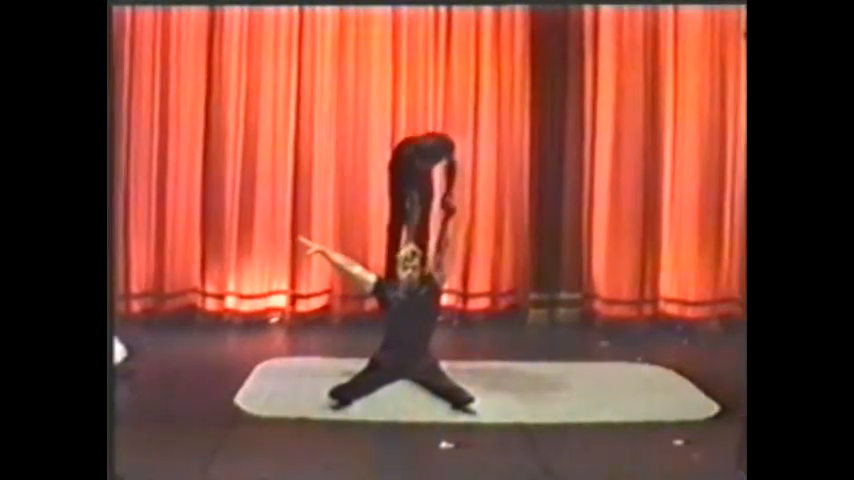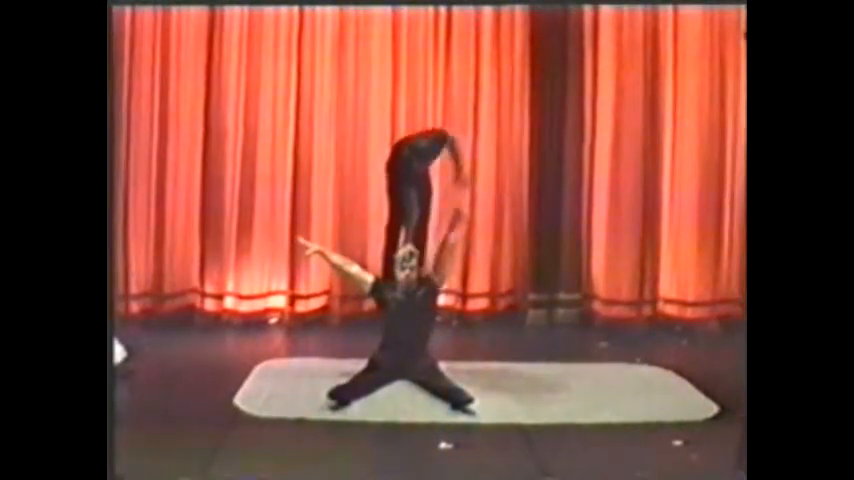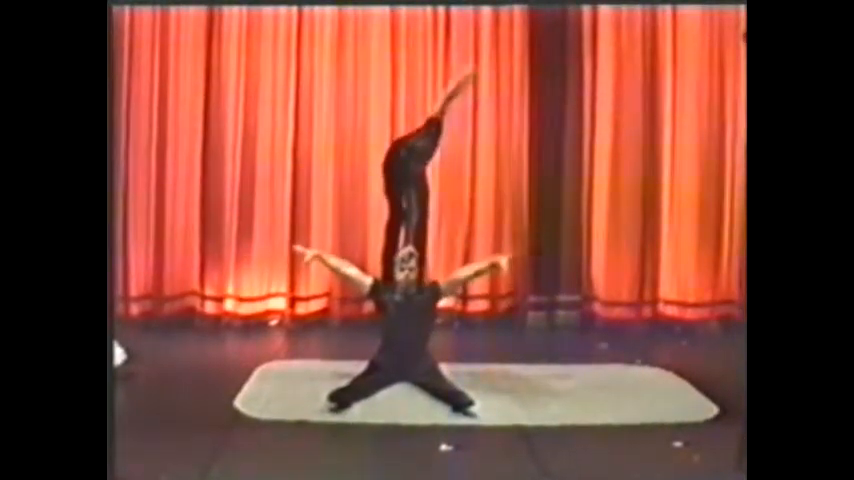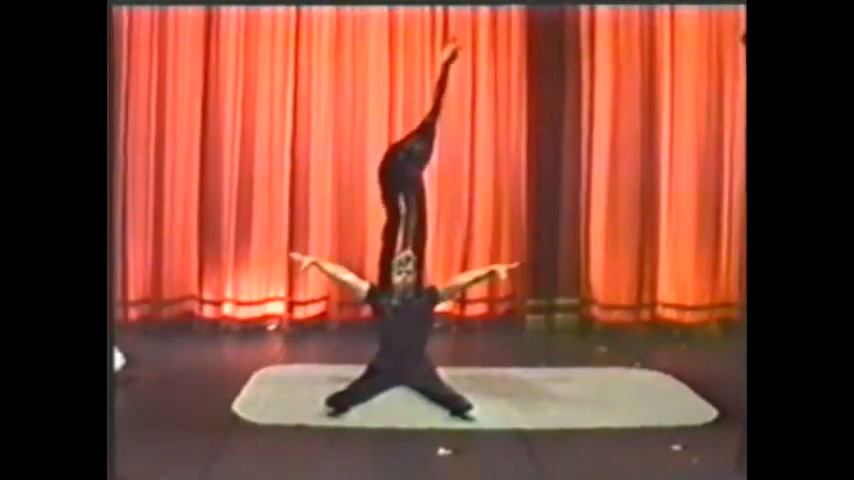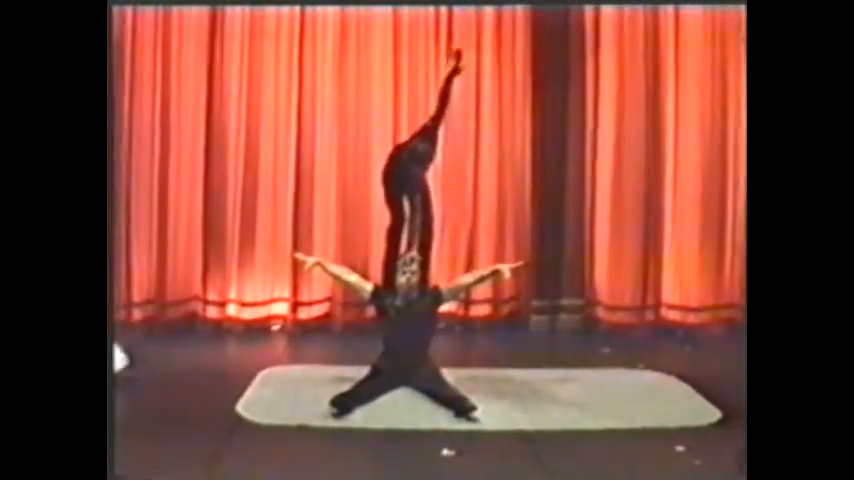
dt=0.3s
person 1, frame 1
left shoulder: (430, 289)
right shoulder: (388, 290)
left elbow: (441, 253)
right elbow: (354, 269)
left wrist: (447, 218)
right wrist: (323, 251)
left hip: (421, 361)
right hip: (388, 360)
left knee: (457, 397)
right knee: (351, 391)
left ankle: (462, 405)
right ankle: (342, 400)
person 1, frame 2
left shoulder: (428, 290)
right shoulder: (385, 290)
left elbow: (444, 256)
right elbow: (351, 268)
left wrist: (454, 226)
right wrist: (321, 250)
left hip: (420, 363)
right hip: (387, 361)
left knee: (457, 396)
right knee: (350, 391)
left ankle: (461, 405)
right ankle: (340, 400)
person 1, frame 3
left shoulder: (429, 294)
right shoulder: (384, 293)
left elbow: (460, 277)
right elbow: (349, 271)
left wrist: (489, 264)
right wrist: (320, 255)
left hip: (420, 363)
right hip: (387, 363)
left knee: (457, 400)
right knee: (349, 394)
left ankle: (462, 407)
right ankle: (339, 402)
person 1, frame 4
left shoulder: (426, 298)
right shoulder: (381, 298)
left elbow: (460, 282)
right elbow: (346, 277)
left wrist: (490, 271)
right wrist: (316, 262)
left hip: (418, 368)
right hip: (385, 367)
left knee: (457, 404)
right knee: (346, 399)
right ankle: (337, 407)
person 1, frame 5
left shoulder: (430, 298)
right shoulder: (384, 298)
left elbow: (464, 282)
right elbow: (350, 277)
left wrist: (493, 270)
right wrist: (320, 262)
left hip: (421, 368)
right hip: (388, 367)
left knee: (458, 404)
right knee: (347, 402)
person 2, frame 1
left shoulder: (445, 145)
right shoulder: (405, 156)
left elbow: (451, 164)
left wrist: (448, 194)
left hip: (421, 174)
right hip: (403, 174)
left knee: (422, 218)
right knee: (399, 217)
right ankle: (392, 275)
person 2, frame 2
left shoulder: (437, 140)
right shoulder: (400, 161)
left elbow: (451, 141)
right elbow: (408, 211)
left wrist: (459, 170)
left hip: (416, 173)
right hip: (403, 175)
left knee: (422, 217)
right knee: (398, 217)
right ankle: (389, 276)
person 2, frame 3
left shoulder: (428, 138)
right shoulder: (399, 161)
left elbow: (444, 104)
left wrist: (458, 86)
left hip: (414, 177)
right hip: (399, 177)
left knee: (419, 219)
right knee: (398, 218)
left ankle: (416, 274)
right ankle: (389, 276)
person 2, frame 4
left shoulder: (424, 137)
right shoulder: (402, 162)
left elbow: (437, 103)
left wrist: (445, 65)
left hip: (408, 176)
right hip: (396, 178)
left knee: (414, 221)
right knee: (396, 220)
right ankle: (386, 281)
person 2, frame 5
left shoulder: (426, 140)
right shoulder: (408, 158)
left elbow: (440, 109)
left hip: (407, 178)
right hip: (401, 179)
left knee: (416, 221)
right knee: (399, 220)
